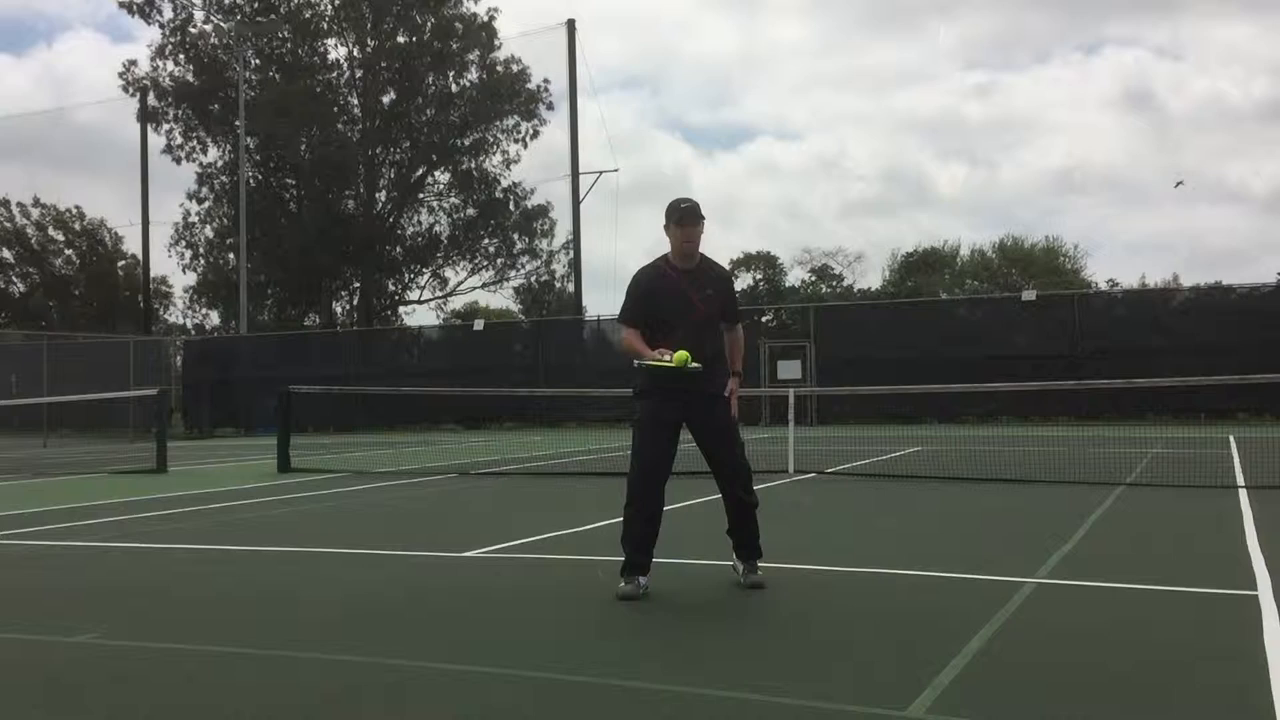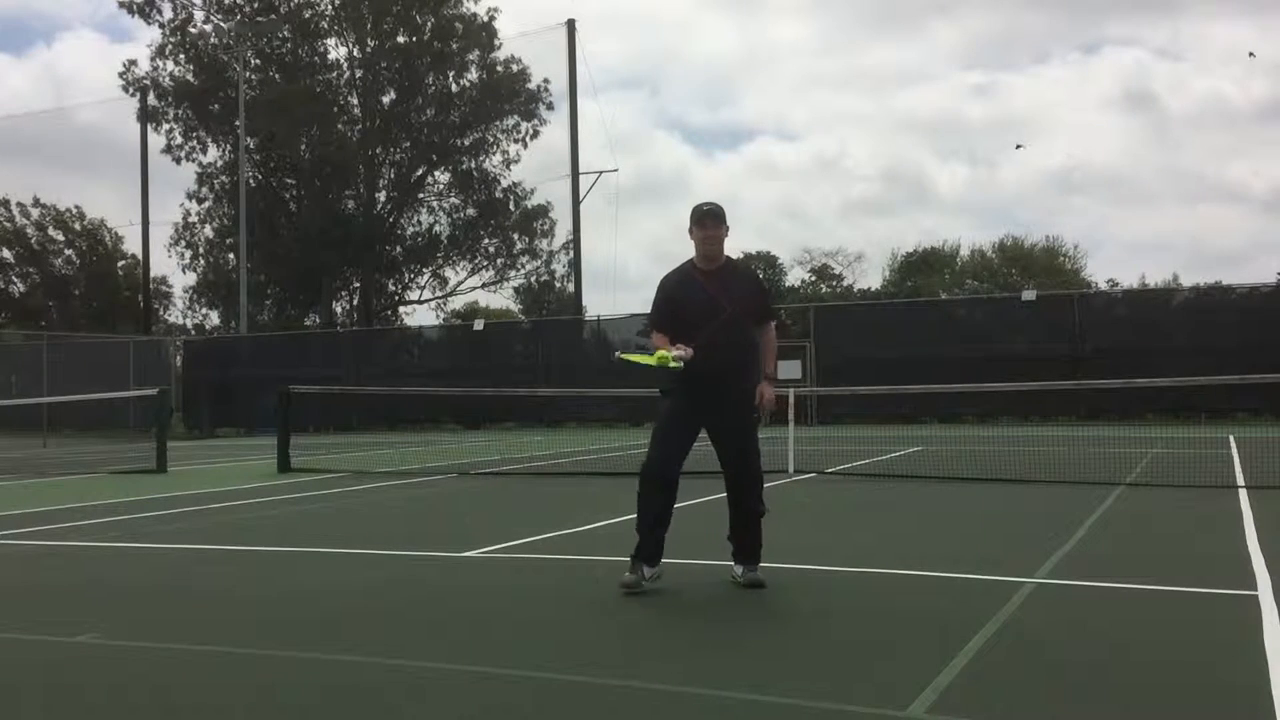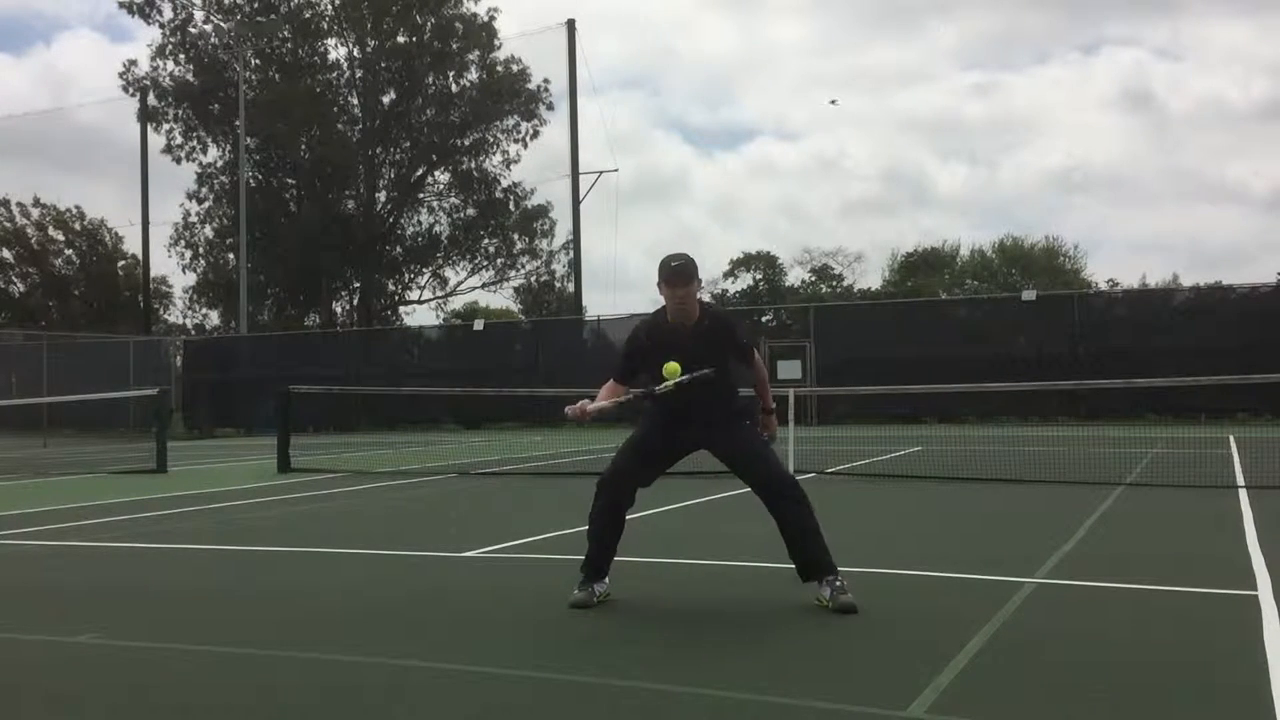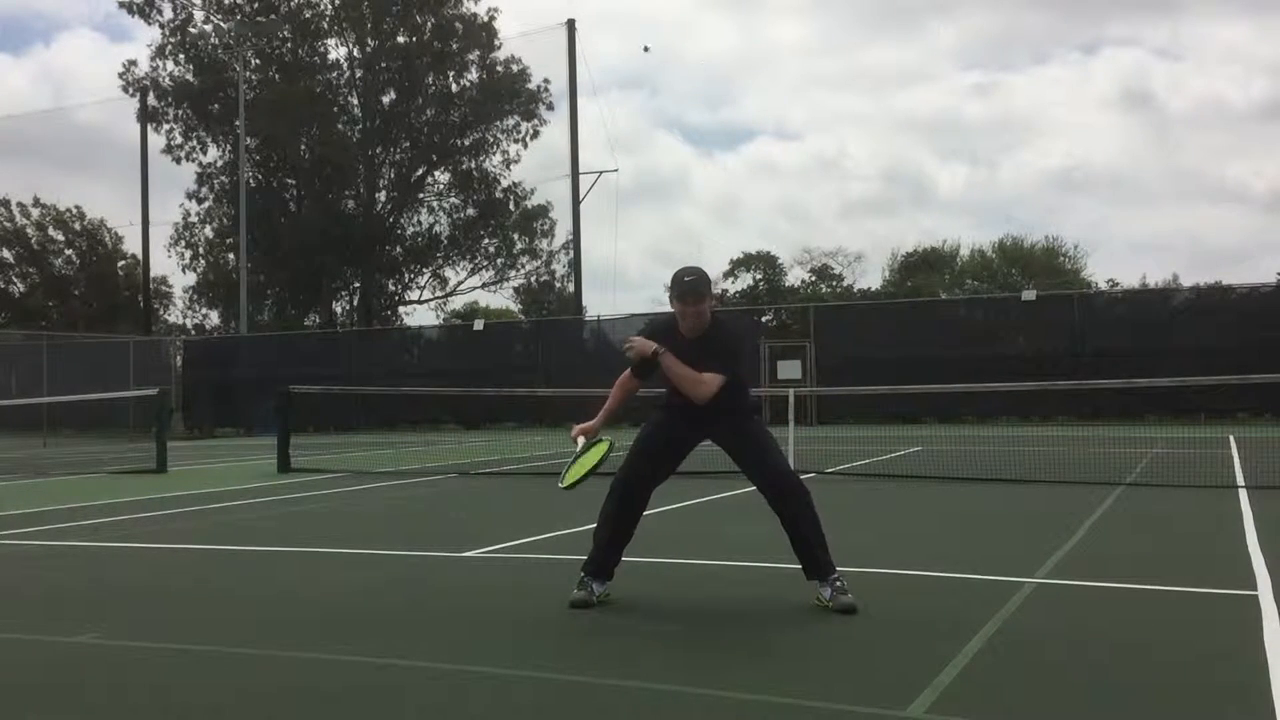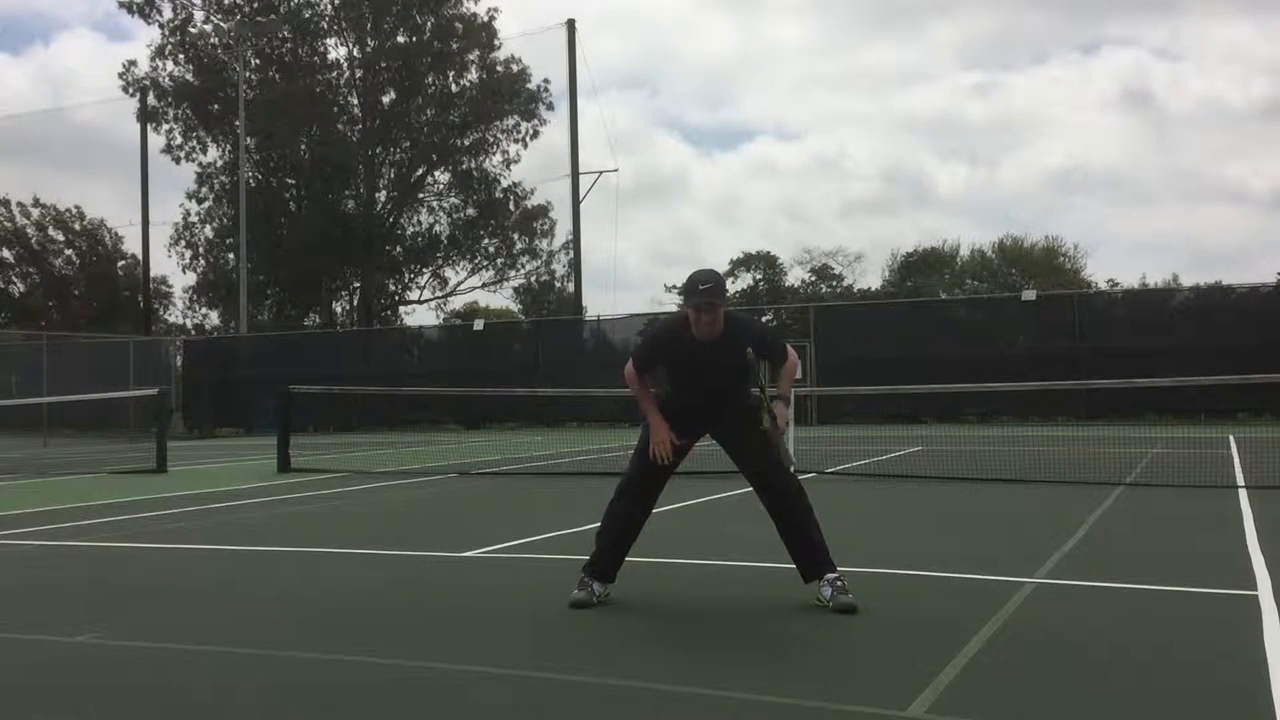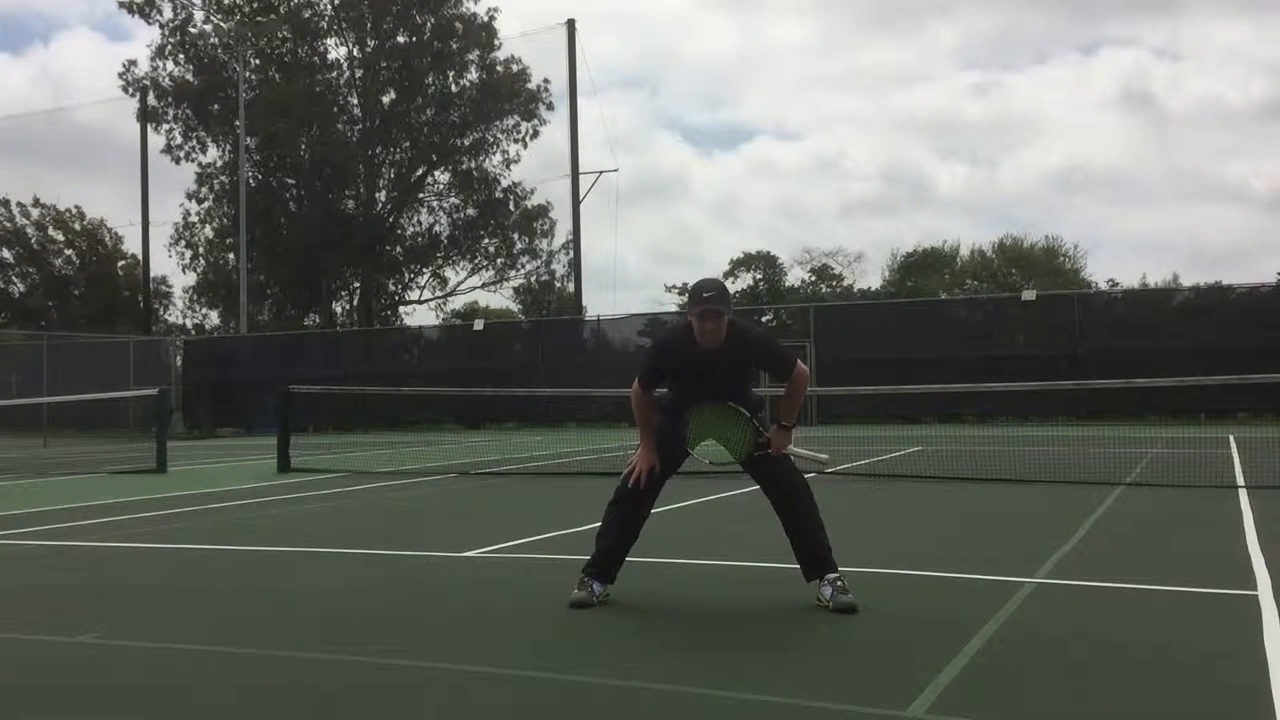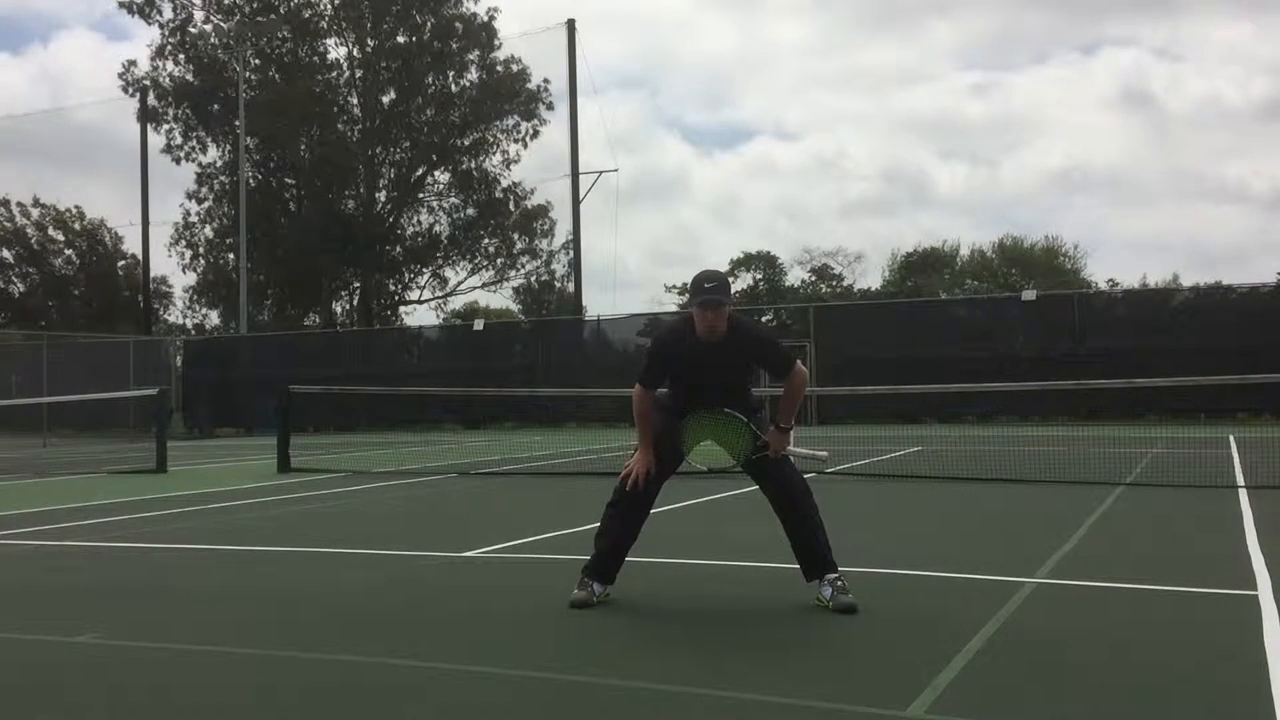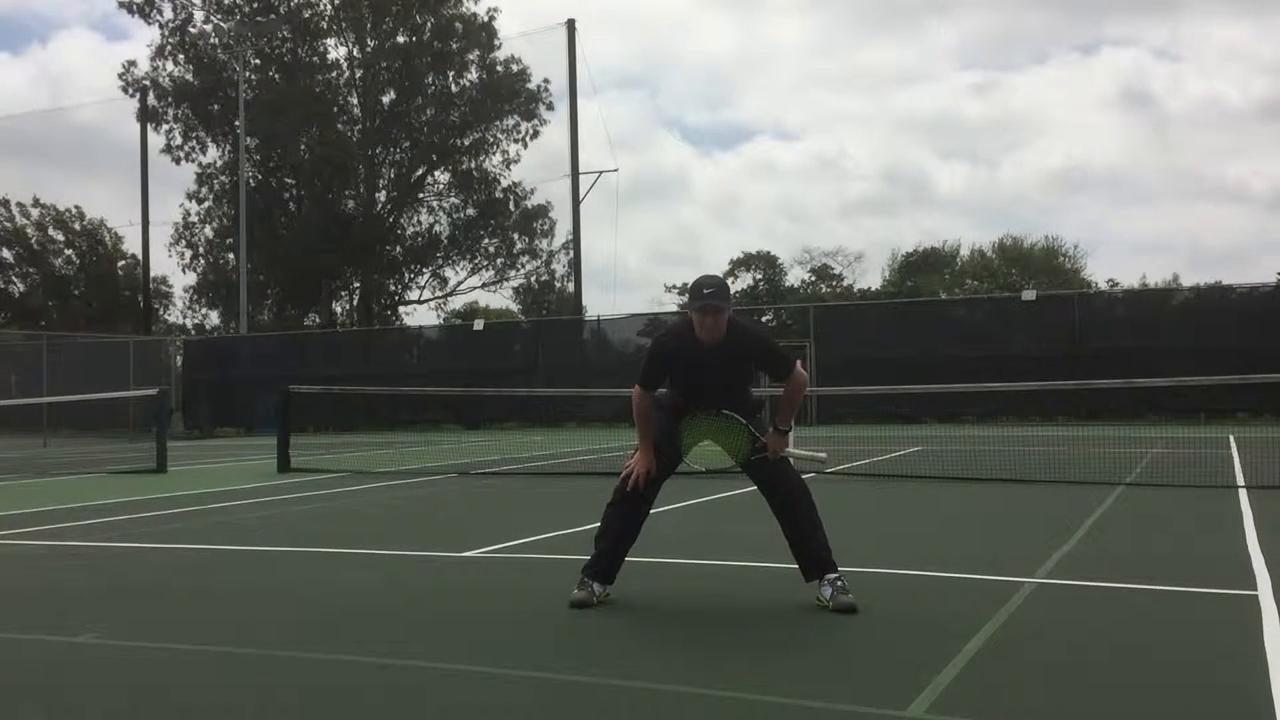
dt=0.7s
person 1, frame 1
left shoulder: (719, 277)
right shoulder: (647, 279)
left elbow: (733, 331)
right elbow: (628, 334)
left wrist: (734, 376)
right wrist: (651, 355)
left hip: (711, 393)
right hip: (658, 393)
left knee: (735, 475)
right knee: (646, 479)
left ankle: (747, 558)
right ankle: (635, 571)
person 1, frame 2
left shoulder: (747, 278)
right shoulder: (674, 283)
left elbow: (766, 329)
right elbow: (657, 335)
left wrist: (767, 379)
right wrist: (670, 351)
left hip: (735, 397)
right hip: (681, 393)
left knee: (745, 478)
right knee: (657, 472)
left ankle: (745, 561)
right ankle: (646, 561)
person 1, frame 3
left shoulder: (721, 324)
right shoulder: (645, 335)
left elbow: (752, 361)
right elbow: (618, 384)
left wrist: (768, 411)
right wrist: (592, 405)
left hip: (726, 420)
right hip: (668, 423)
left knee: (782, 487)
right knee: (613, 484)
left ankle: (825, 578)
right ankle: (594, 577)
person 1, frame 4
left shoulder: (730, 336)
right shoulder: (657, 331)
left elbow: (703, 392)
right elbow: (633, 376)
left wrist: (658, 353)
right wrist: (598, 421)
left hip: (733, 414)
right hip: (678, 414)
left knee: (786, 486)
right knee: (628, 484)
left ankle: (826, 578)
right ankle: (595, 576)
person 1, frame 5
left shoulder: (747, 330)
right shoulder: (666, 334)
left elbow: (788, 357)
right elbow: (633, 372)
left wrist: (780, 400)
right wrist: (657, 423)
left hip: (736, 411)
right hip: (678, 412)
left knee: (783, 488)
right knee: (634, 488)
left ankle: (826, 577)
right ankle: (596, 576)
person 1, frame 6
left shoulder: (751, 341)
right shoulder: (669, 345)
left elbow: (800, 375)
right elbow: (641, 391)
left wrist: (784, 427)
right wrist: (647, 445)
right hip: (679, 415)
left knee: (791, 488)
right knee: (634, 488)
left ankle: (828, 578)
right ankle: (596, 577)
person 1, frame 7
left shoulder: (751, 336)
right shoulder: (669, 340)
left elbow: (798, 376)
right elbow: (643, 392)
left wrist: (782, 428)
right wrist: (645, 449)
left hip: (738, 413)
right hip: (678, 414)
left knee: (791, 489)
right knee: (633, 486)
left ankle: (827, 577)
right ankle: (595, 577)
person 1, frame 8
left shoulder: (750, 339)
right shoulder: (668, 342)
left elbow: (797, 379)
right elbow: (642, 393)
left wrist: (780, 430)
right wrist: (645, 450)
left hip: (738, 414)
right hip: (678, 414)
left knee: (788, 489)
right knee: (633, 487)
left ankle: (827, 577)
right ankle: (596, 578)
